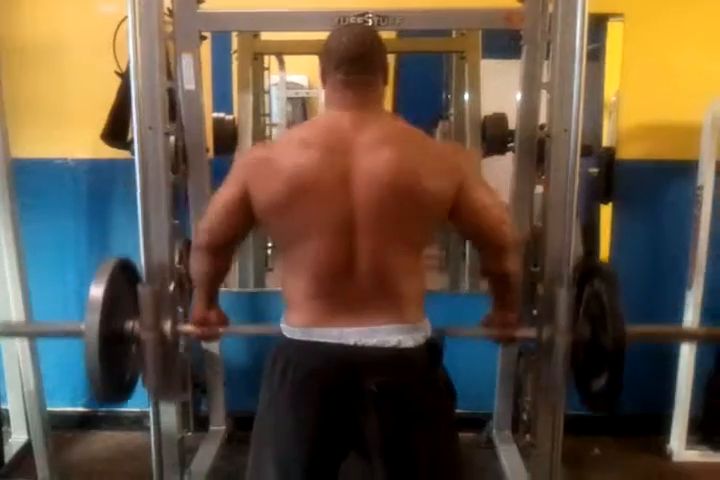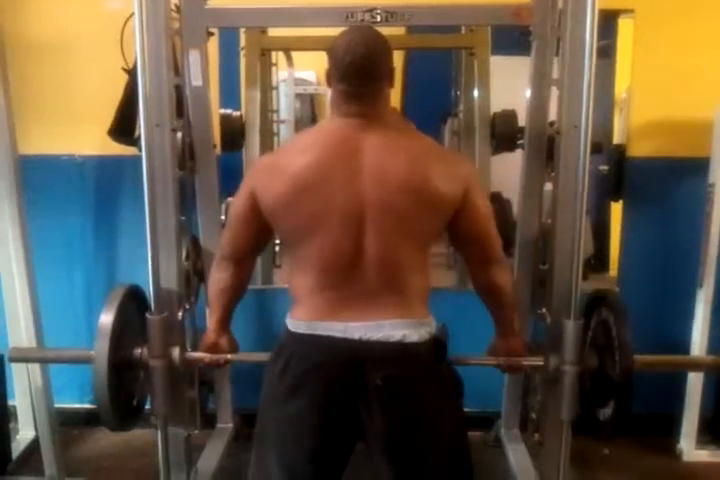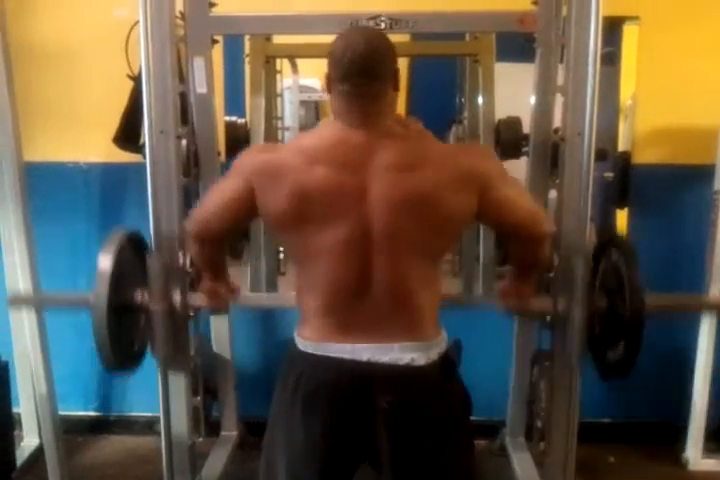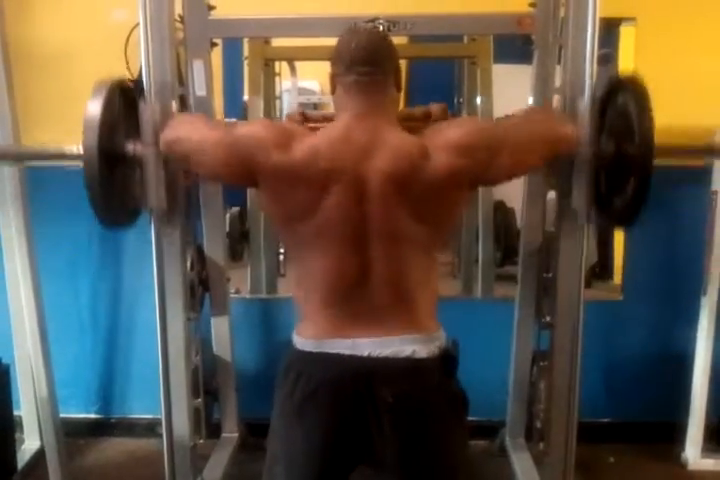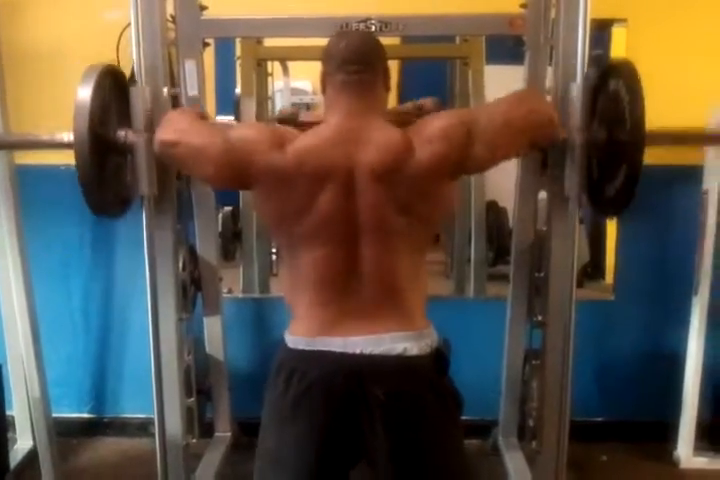
dt=0.4s
person 1, frame 1
left shoulder: (264, 160)
right shoulder: (439, 159)
left elbow: (208, 243)
right elbow: (501, 244)
left wrist: (204, 305)
right wrist: (505, 309)
left hip: (305, 357)
right hip: (401, 357)
person 1, frame 2
left shoulder: (274, 166)
right shoulder: (444, 165)
left elbow: (232, 259)
right elbow: (489, 262)
left wrist: (217, 327)
right wrist: (508, 333)
left hip: (310, 352)
right hip: (406, 354)
person 1, frame 3
left shoulder: (271, 167)
right shoulder: (458, 168)
left elbow: (201, 230)
right elbow: (536, 231)
left wrist: (214, 278)
right wrist: (522, 280)
left hip: (319, 369)
right hip: (415, 371)
person 1, frame 4
left shoulder: (278, 155)
right shoulder: (446, 157)
left elbow: (176, 136)
right elbow: (560, 131)
left hip: (318, 367)
right hip: (415, 366)
person 1, frame 5
left shoulder: (272, 156)
right shoulder: (431, 149)
left elbow: (171, 137)
right elbow: (538, 115)
left wrist: (190, 115)
left hip: (310, 366)
right hip: (406, 365)
